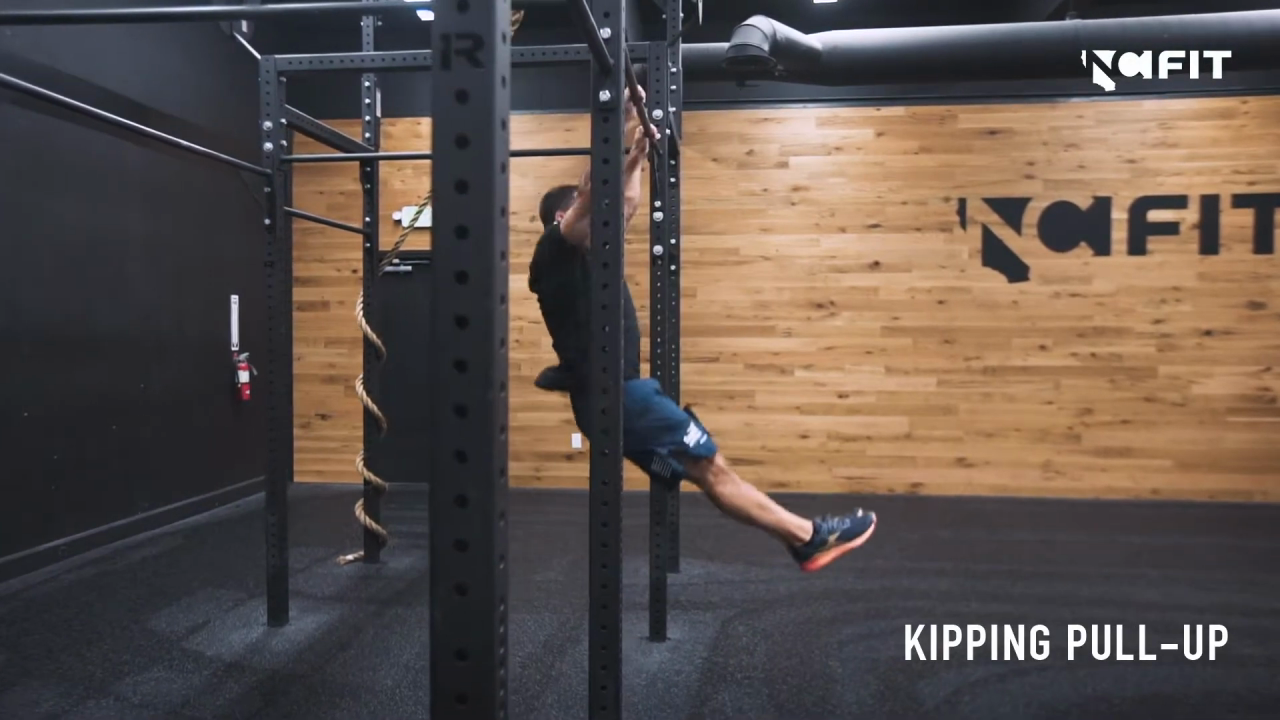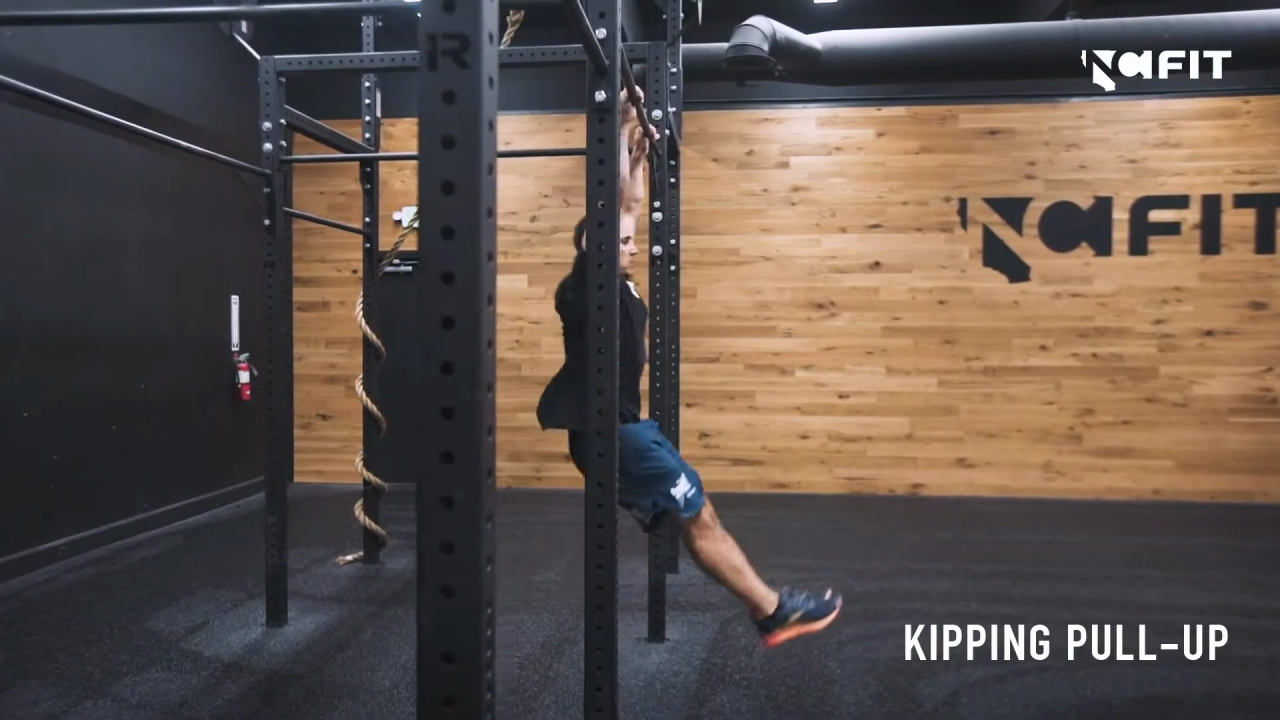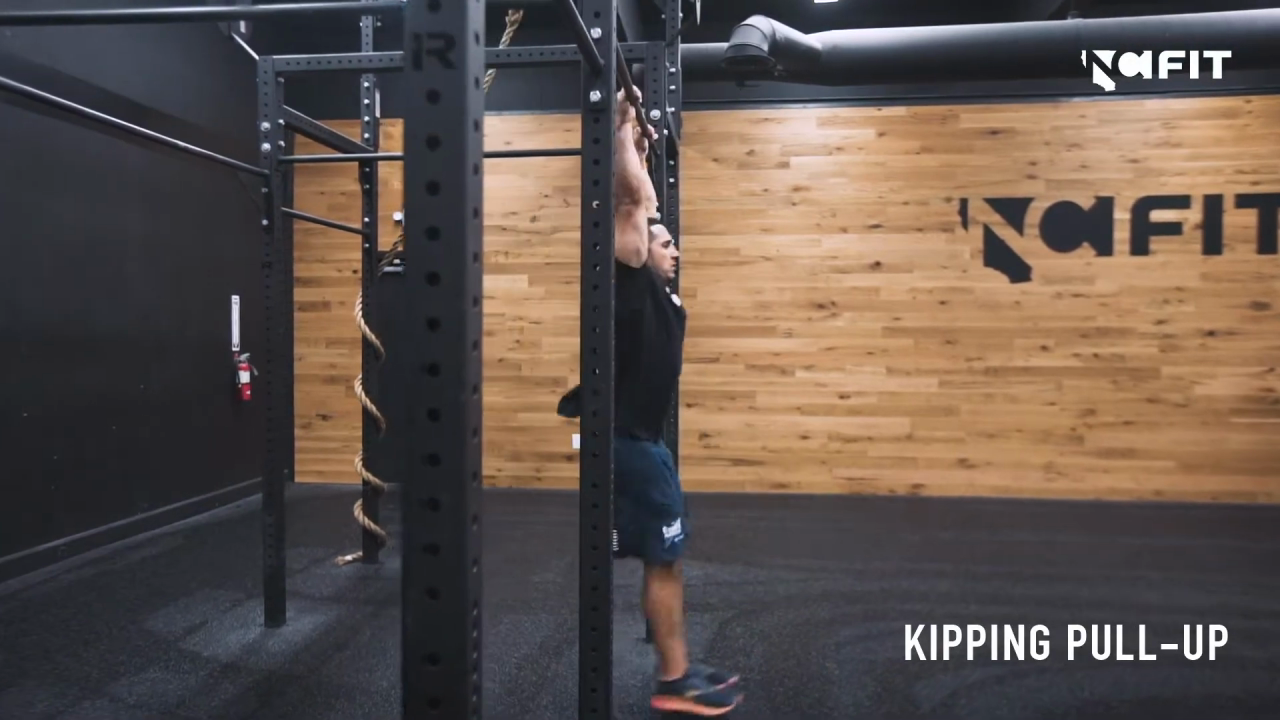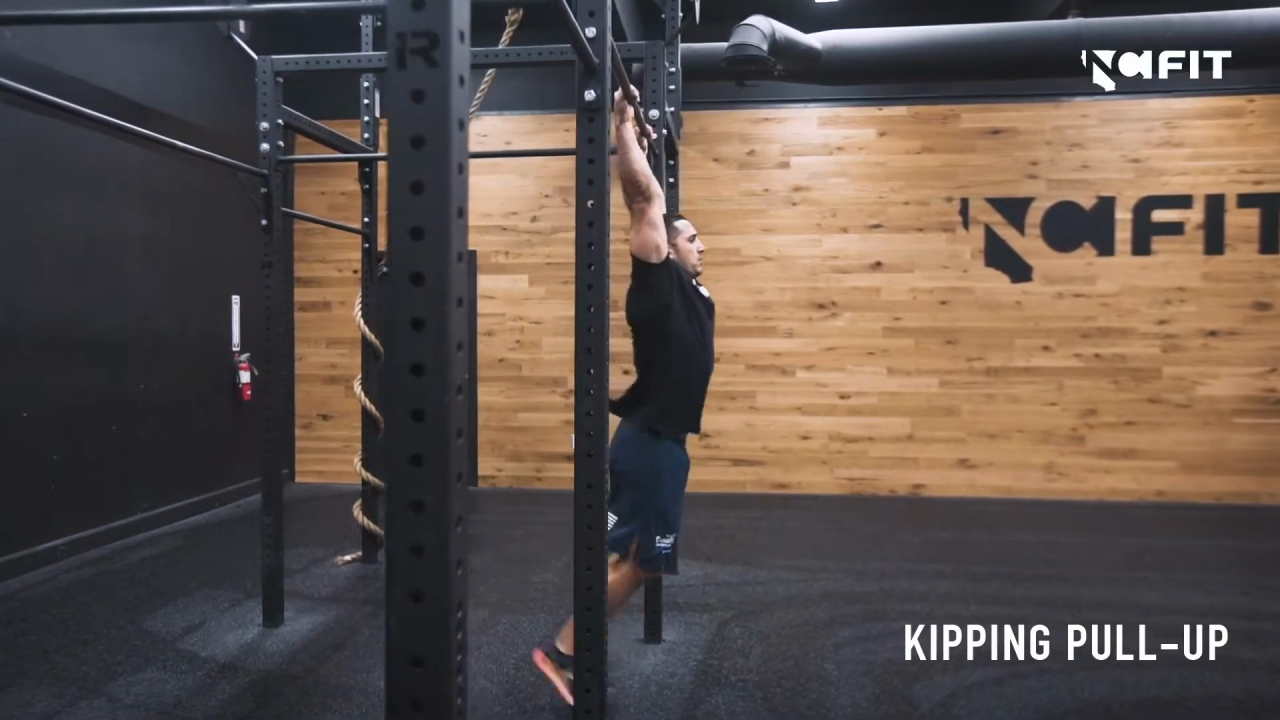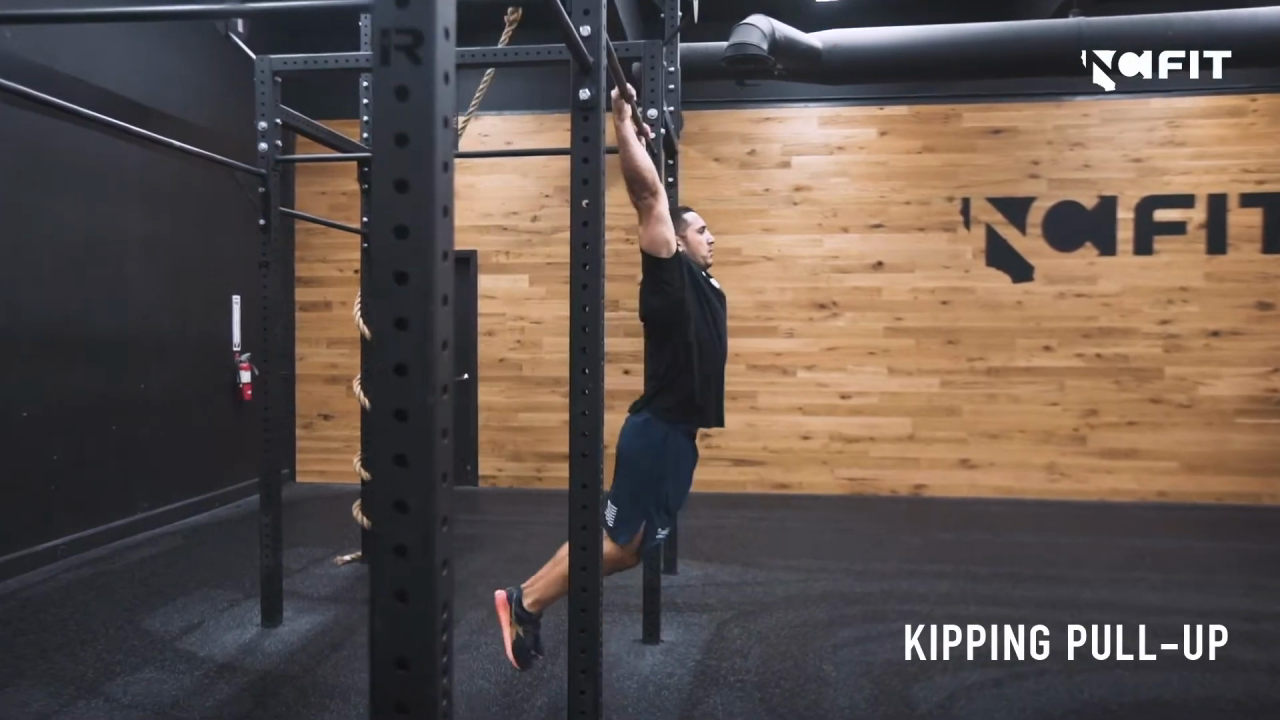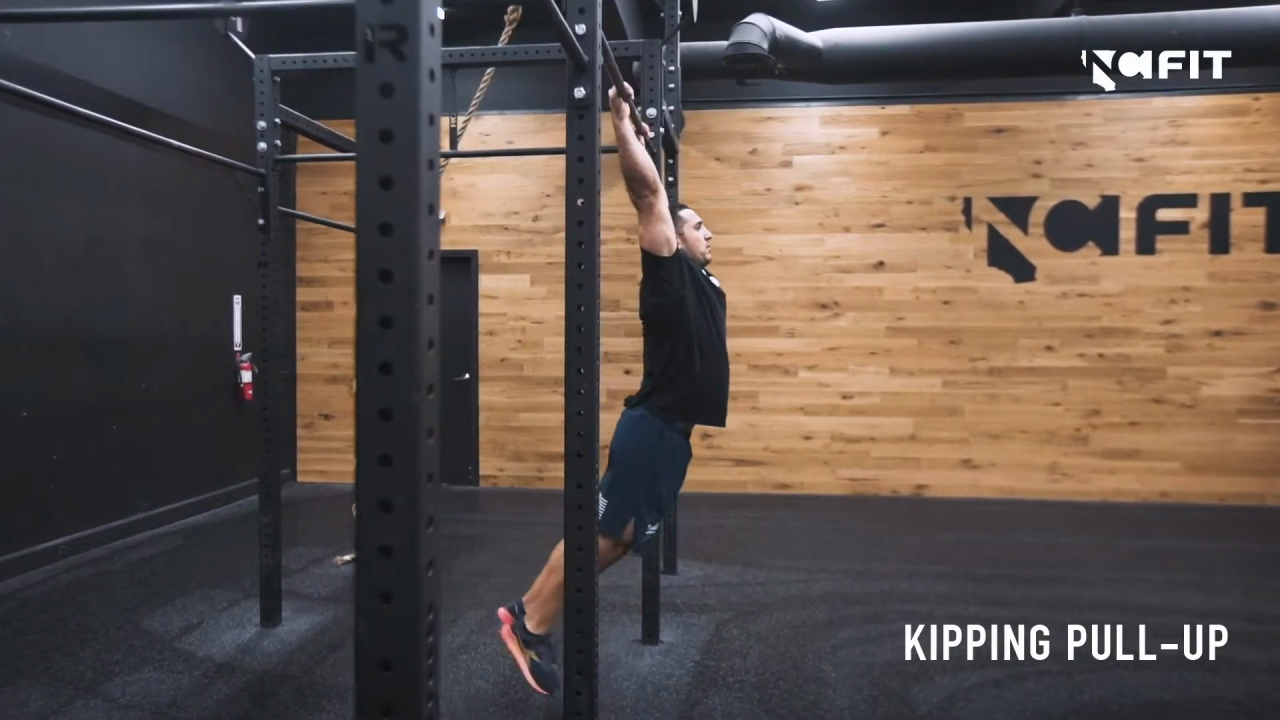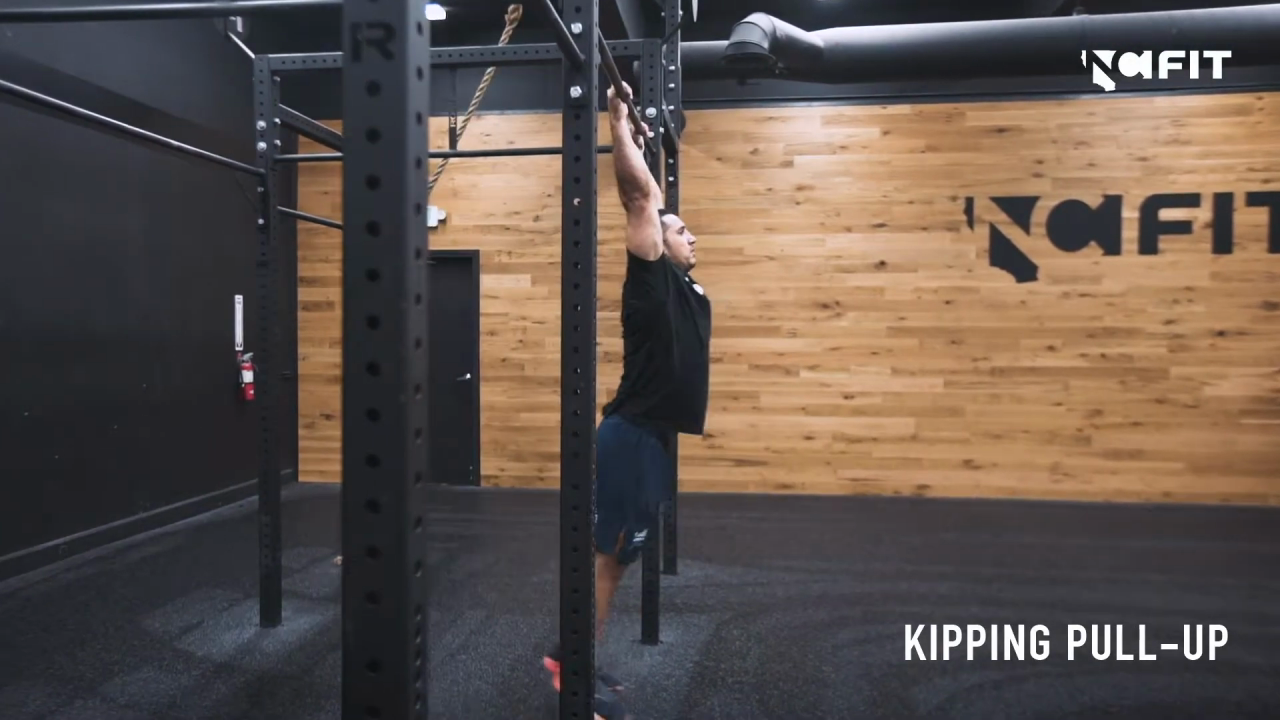
dt=0.1s
person 1, frame 1
left shoulder: (583, 255)
right shoulder: (557, 253)
left elbow: (626, 204)
right elbow: (594, 194)
left wrist: (638, 153)
right wrist: (626, 127)
left hip: (620, 386)
left knee: (709, 464)
right knee: (711, 466)
left ankle: (804, 535)
right ankle: (811, 538)
person 1, frame 2
left shoulder: (612, 287)
right shoulder: (586, 285)
left elbow: (632, 202)
right elbow: (614, 203)
left wrist: (638, 150)
right wrist: (622, 129)
left hip: (620, 426)
right hip: (608, 429)
left knee: (694, 515)
right knee: (697, 516)
left ankle: (772, 605)
right ankle: (774, 611)
person 1, frame 3
left shoulder: (655, 291)
right shoulder: (630, 288)
left elbow: (642, 204)
right elbow: (632, 204)
left wrist: (638, 147)
right wrist: (623, 126)
left hip: (639, 439)
right hip: (630, 444)
left knee: (667, 556)
right knee: (667, 558)
left ankle: (679, 668)
person 1, frame 4
left shoulder: (684, 288)
right shoulder: (658, 282)
left elbow: (651, 200)
right elbow: (642, 201)
left wrist: (639, 142)
right wrist: (622, 128)
left hip: (662, 436)
right hip: (649, 439)
left knee: (642, 555)
right knee: (629, 556)
left ankle: (565, 643)
right ankle: (562, 651)
person 1, frame 5
left shoulder: (695, 280)
right shoulder: (671, 274)
left elbow: (651, 188)
right elbow: (648, 194)
left wrist: (639, 137)
right wrist: (623, 125)
left hip: (673, 427)
right hip: (661, 429)
left knee: (631, 543)
right knee: (621, 540)
right ankle: (525, 605)
person 1, frame 6
left shoulder: (691, 278)
right shoulder: (669, 272)
left elbow: (653, 191)
right elbow: (649, 191)
left wrist: (635, 134)
right wrist: (618, 120)
left hip: (667, 427)
right hip: (654, 424)
left knee: (624, 537)
right knee: (611, 534)
left ankle: (537, 624)
right ankle: (528, 621)
person 1, frame 7
left shoulder: (675, 283)
right shoulder: (653, 277)
left elbow: (650, 196)
right elbow: (639, 196)
left wrist: (634, 136)
right wrist: (618, 123)
left hip: (650, 430)
right hip: (636, 431)
left knee: (618, 549)
right knee: (608, 549)
right ankle: (572, 660)
